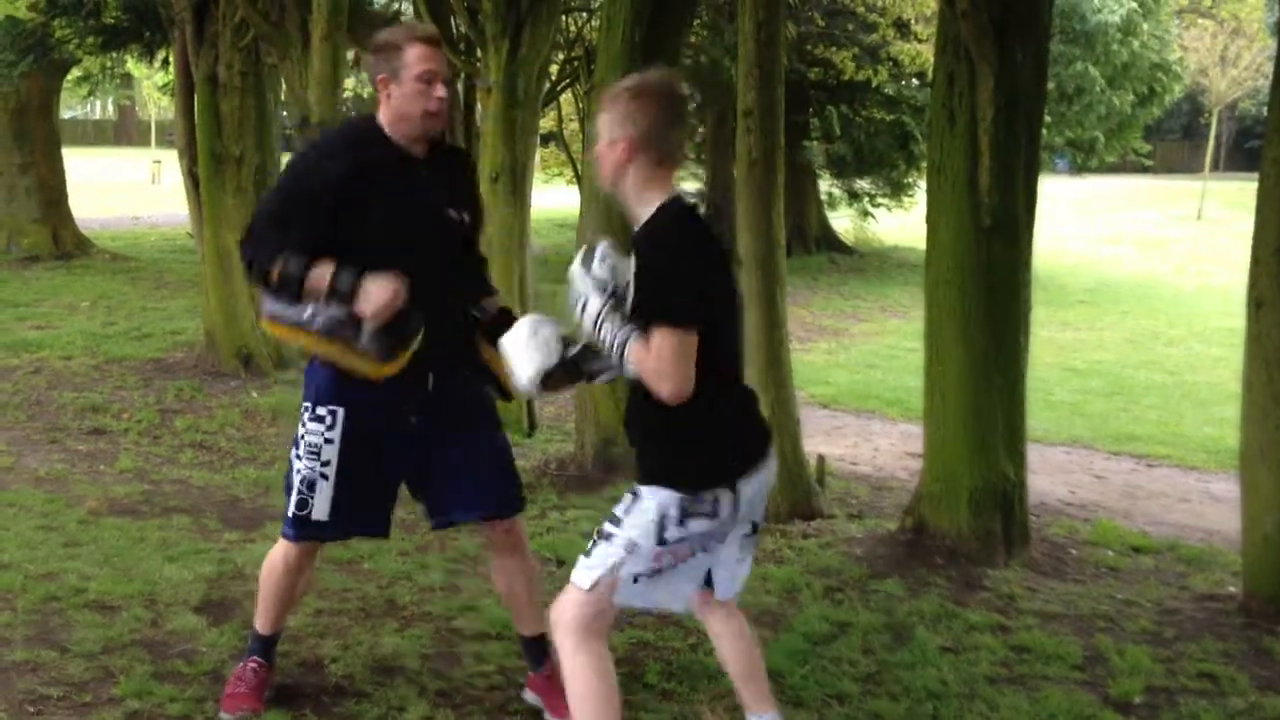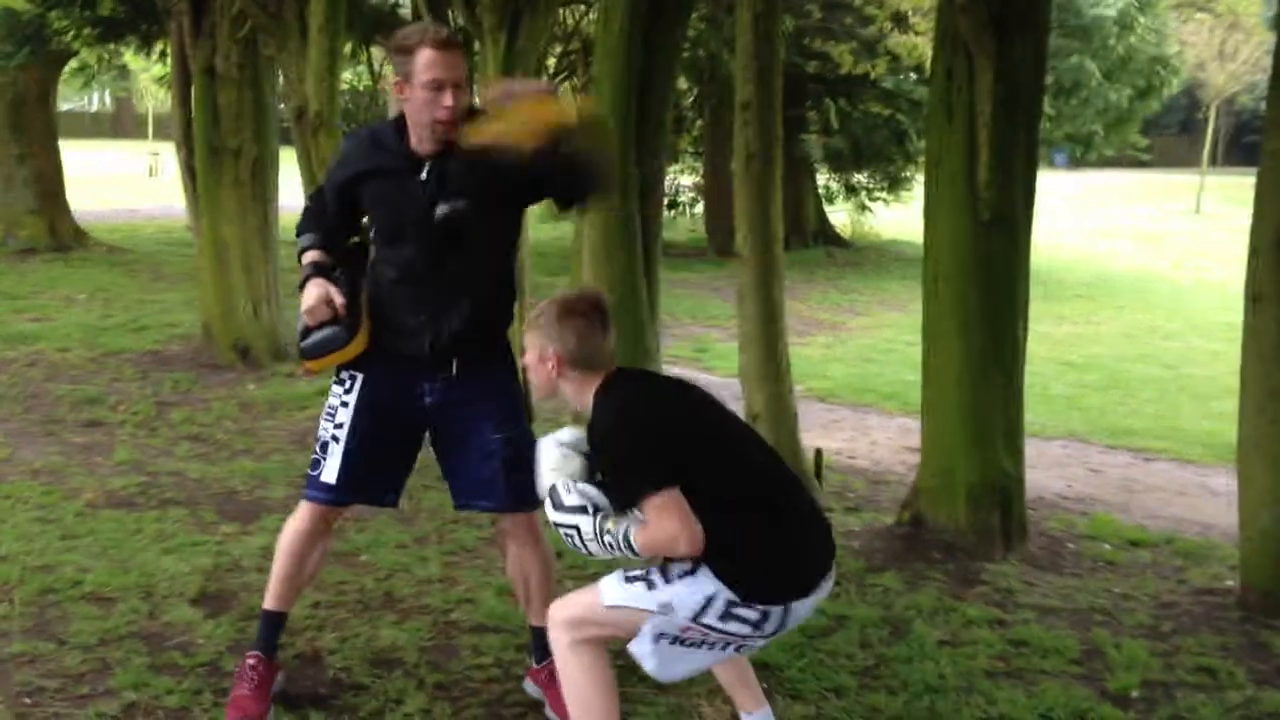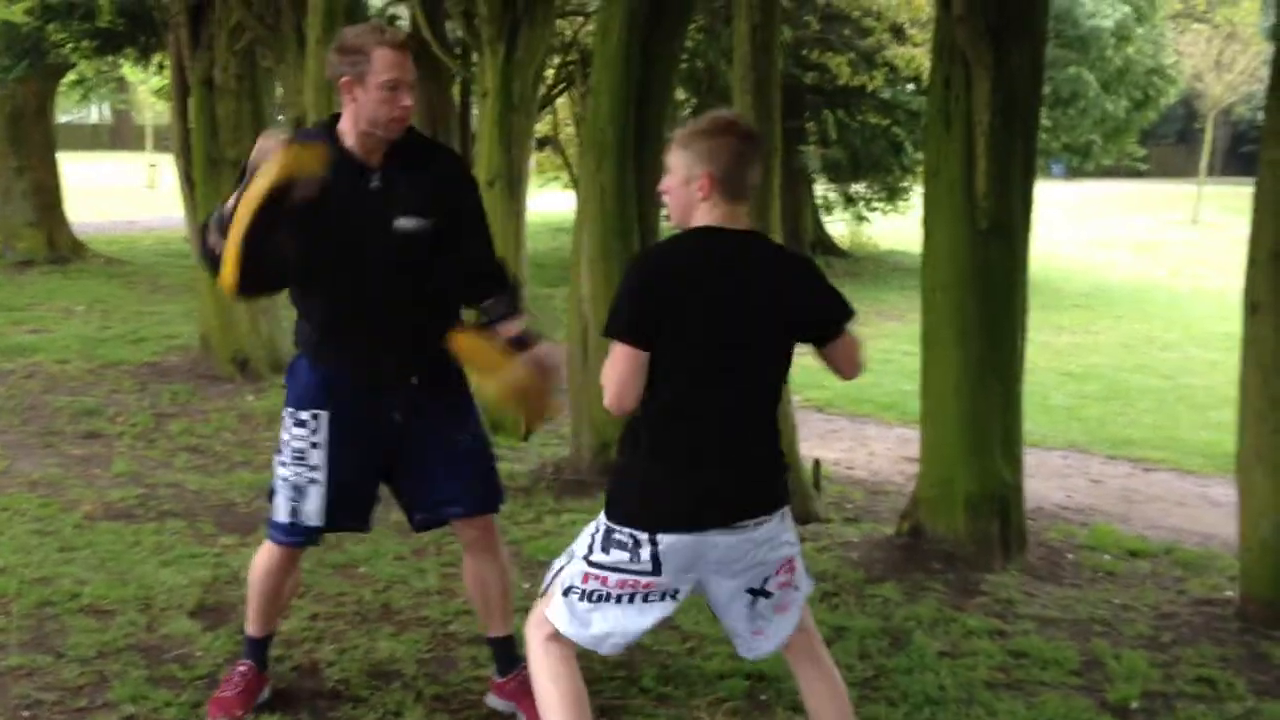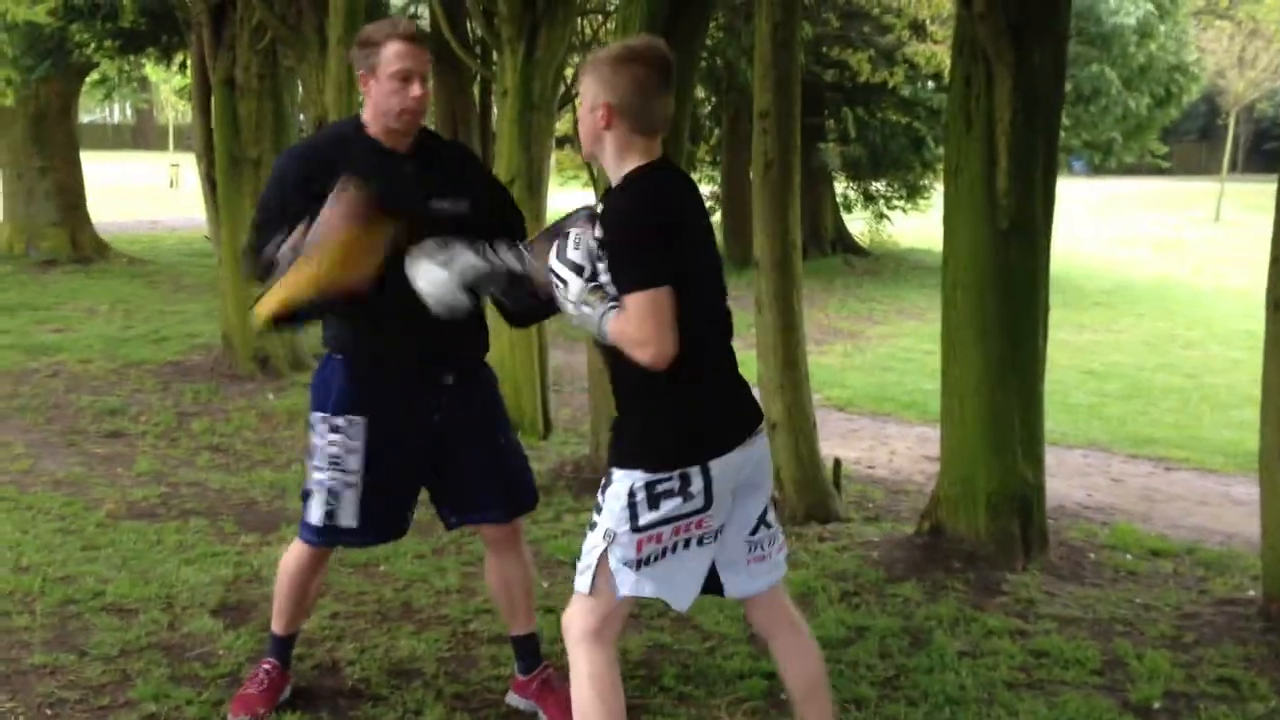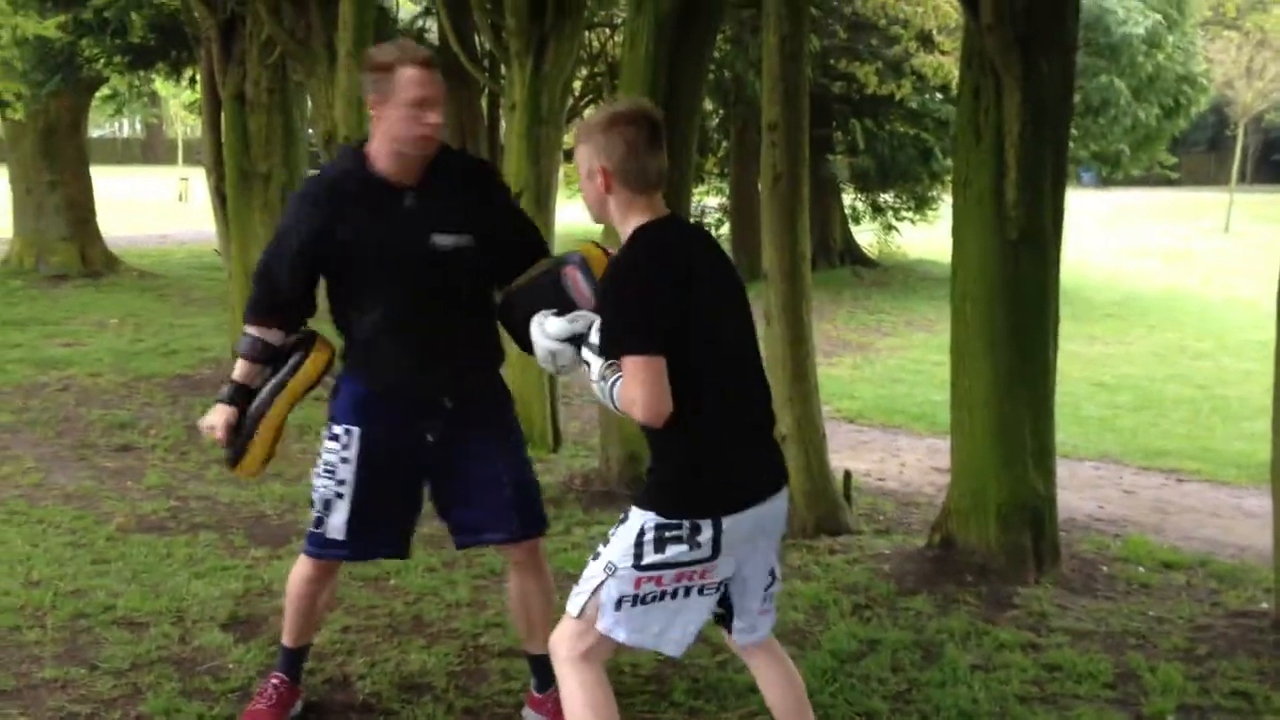
dt=0.4s
person 1, frame 1
left shoulder: (454, 169)
right shoulder: (338, 157)
right elbow: (262, 250)
left wrist: (507, 327)
right wrist: (353, 286)
left hip: (446, 379)
right hip: (355, 381)
left knee: (502, 524)
right knee: (304, 534)
right ankle: (257, 661)
person 1, frame 2
left shoulder: (491, 153)
right shoulder: (371, 151)
left elbow: (568, 177)
right elbow: (323, 220)
right wrist: (316, 277)
left hip: (474, 369)
right hip: (387, 361)
left knee: (518, 515)
right knee: (320, 506)
right ankle: (263, 657)
person 1, frame 3
left shoulder: (439, 172)
left elbow: (480, 274)
right elbow: (224, 260)
left wrist: (522, 343)
left hip: (426, 378)
right hip: (332, 379)
left knee: (477, 524)
right knee: (288, 536)
person 1, frame 4
left shoulder: (453, 163)
right shoulder: (321, 158)
right elbow: (267, 247)
left hip: (457, 377)
right hip: (363, 379)
left knee: (502, 525)
right knee: (320, 535)
person 1, frame 5
left shoulder: (474, 187)
right shoulder: (331, 196)
left elbow: (528, 273)
right elbow: (278, 297)
right wrist: (238, 394)
left hip: (471, 399)
right hip: (374, 399)
left knee: (522, 543)
right knee: (325, 552)
person 2, frame 1
left shoulder: (665, 242)
right shoulder: (677, 230)
left elbow: (672, 381)
left wrist: (601, 319)
left hip: (695, 480)
right hip: (740, 463)
left knee: (575, 619)
right knee: (712, 598)
person 2, frame 2
left shoulder: (617, 423)
right shoulder: (642, 392)
left elbow: (682, 537)
left wrist: (599, 531)
right wrist: (600, 497)
left hip: (764, 583)
right hip: (804, 558)
left knee: (569, 622)
person 2, frame 3
left shoulder: (655, 269)
right shoulder: (794, 273)
left elbow: (618, 397)
right elbow: (849, 364)
left hip: (651, 518)
right hip: (754, 512)
left knee: (546, 634)
right knee: (801, 646)
person 2, frame 4
left shoulder: (634, 208)
right shoulder: (671, 188)
left elbow: (652, 343)
left wrist: (578, 297)
left hip: (670, 457)
right hip: (733, 441)
left knee: (588, 628)
right knee: (769, 606)
person 2, frame 5
left shoulder: (631, 270)
right shoulder: (699, 246)
left elbow: (651, 406)
left wrist: (601, 371)
right wrist: (597, 336)
left hip: (692, 507)
right hip: (761, 491)
left knee: (575, 648)
right knee: (753, 639)
